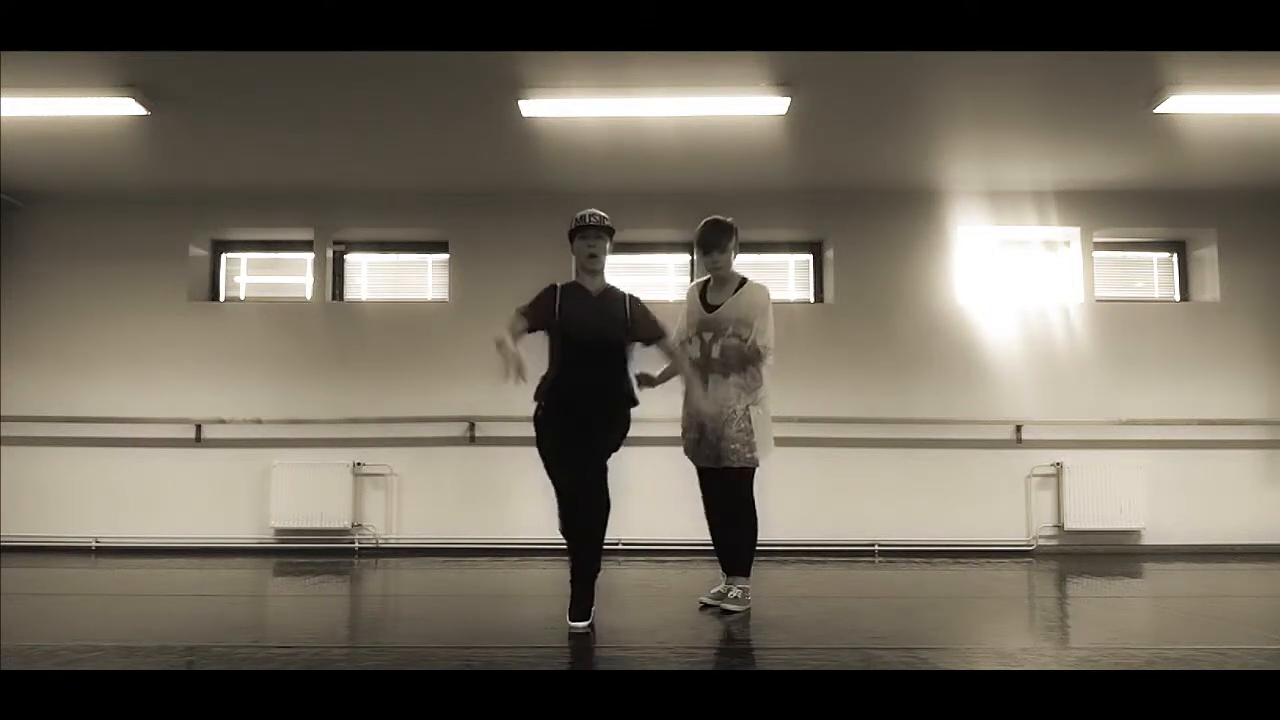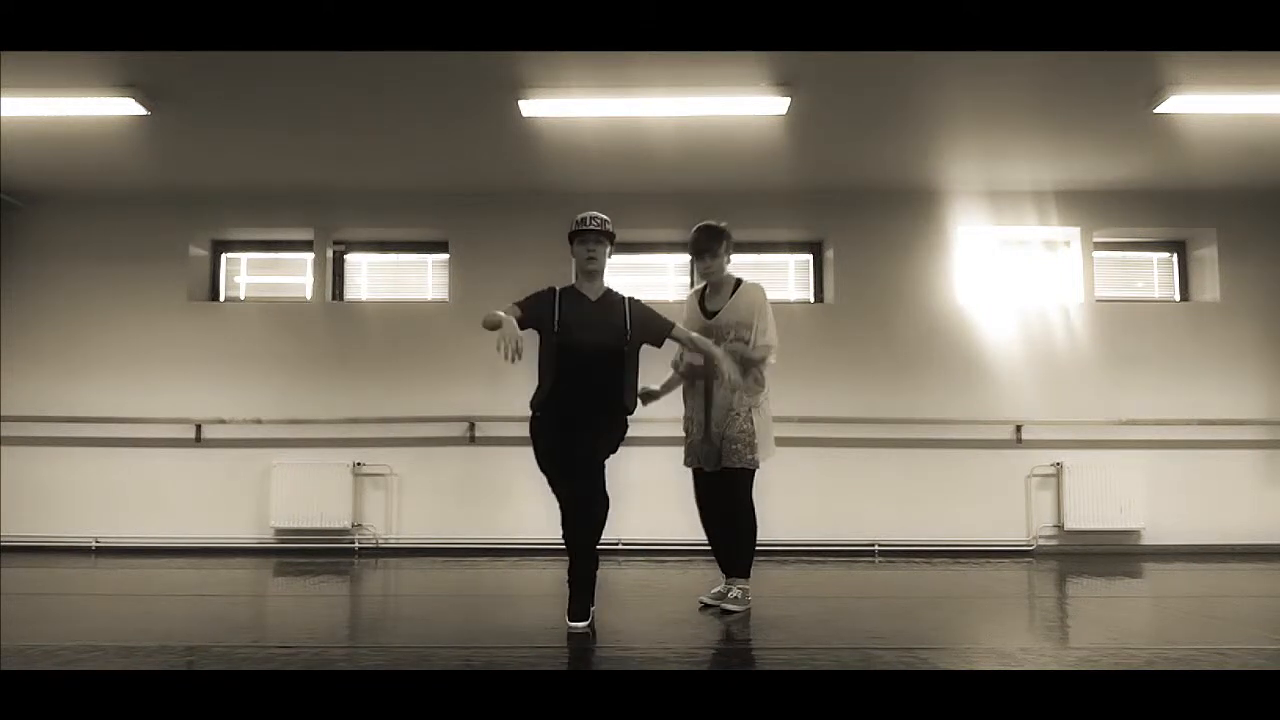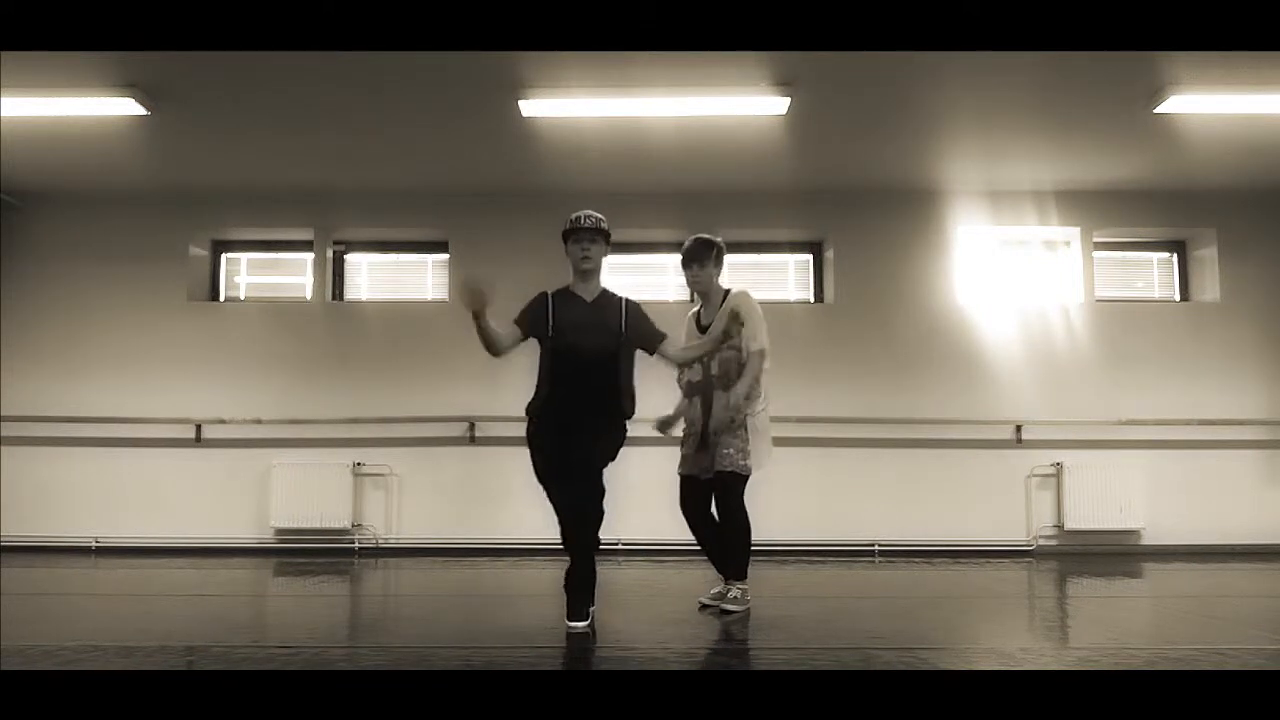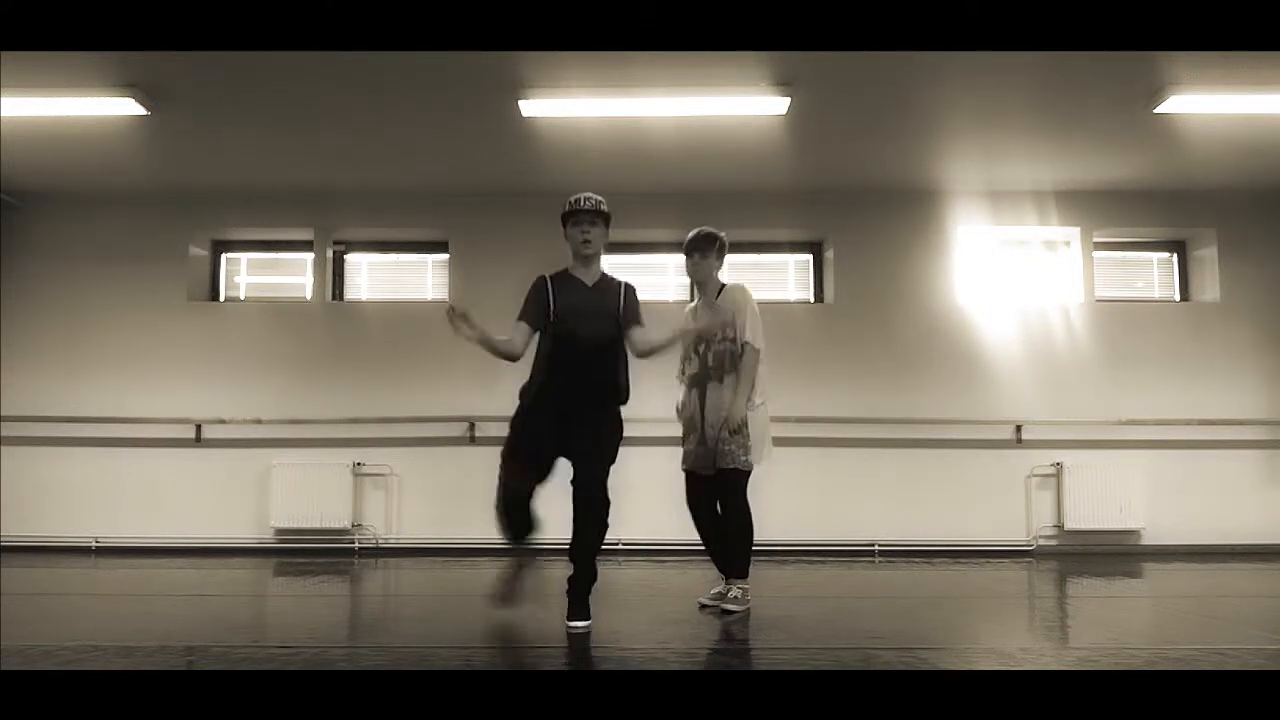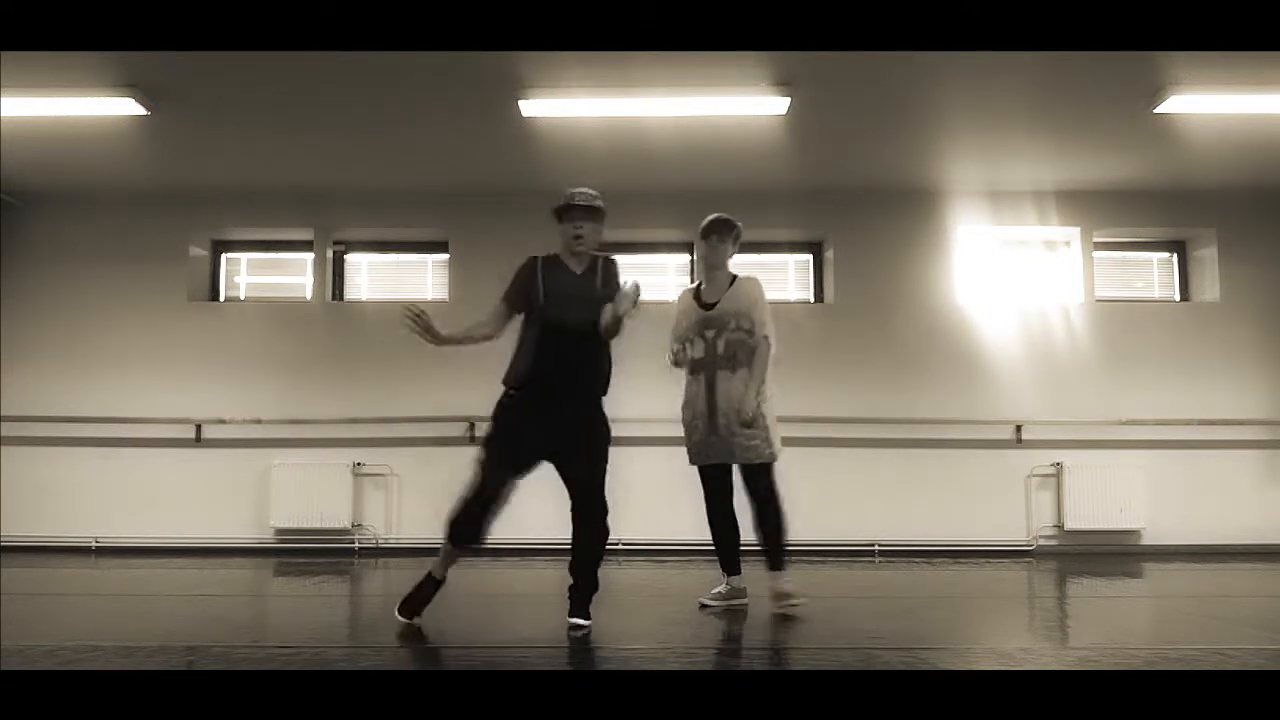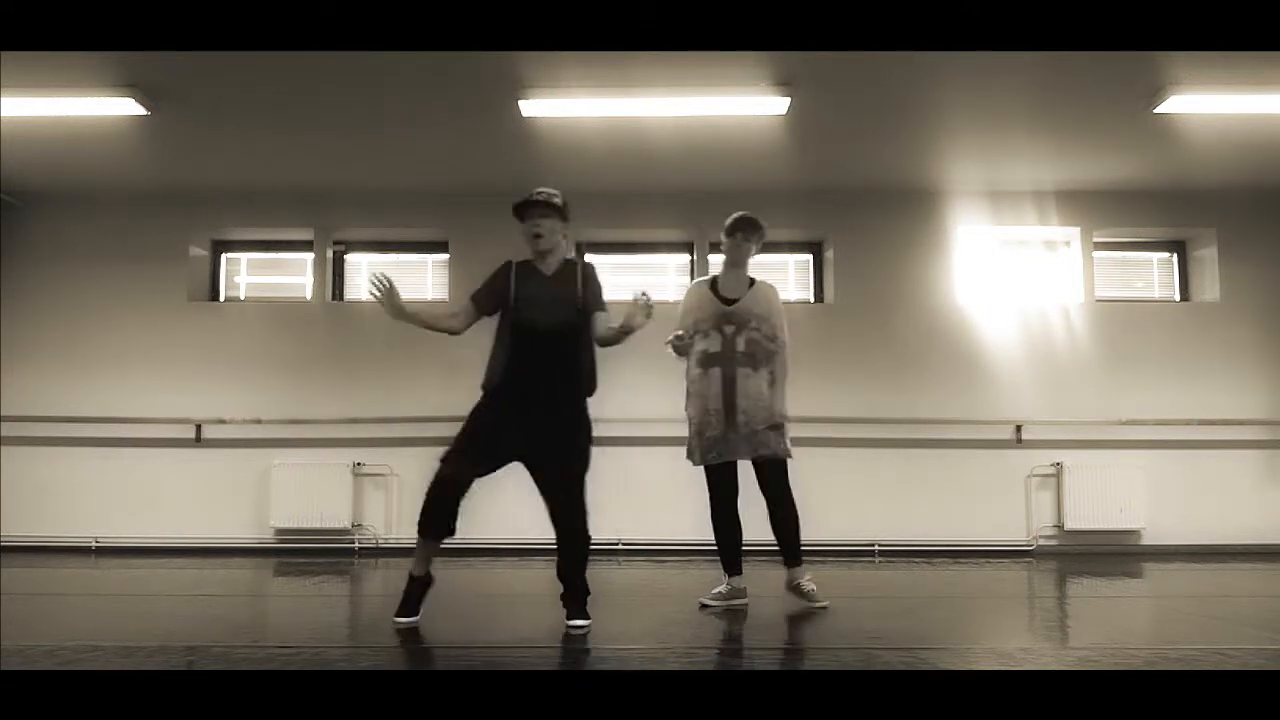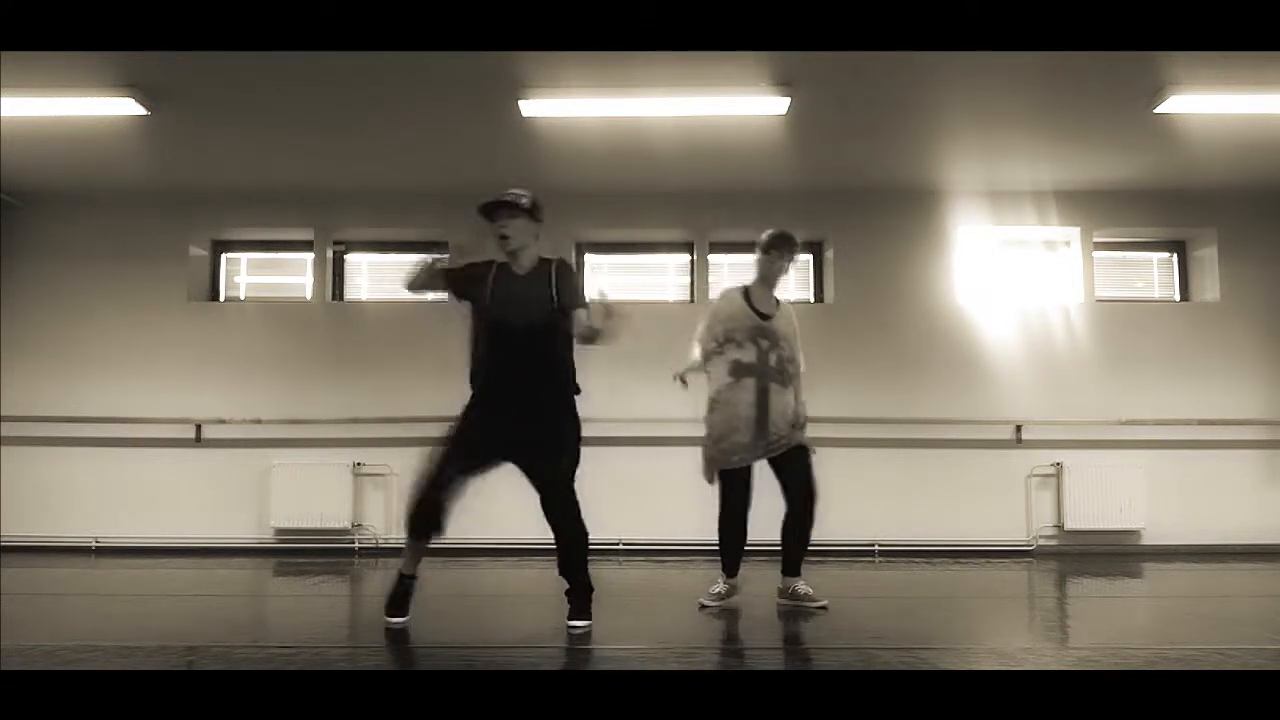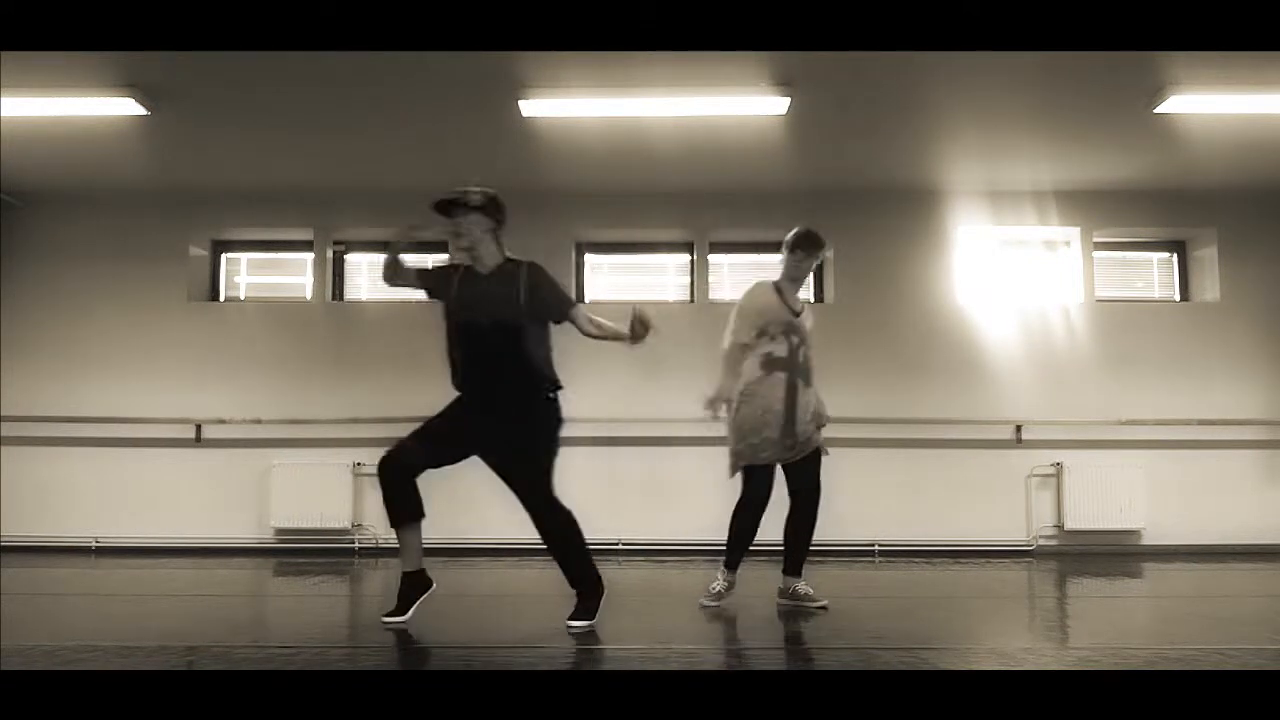
dt=0.3s
person 1, frame 1
left shoulder: (628, 305)
right shoulder: (554, 297)
left elbow: (671, 350)
right elbow: (509, 330)
left wrist: (697, 388)
right wrist: (509, 346)
left hip: (608, 413)
right hip: (558, 413)
left knee: (589, 488)
right knee: (574, 493)
left ankle: (582, 588)
right ankle: (584, 586)
person 1, frame 2
left shoulder: (630, 310)
right shoulder: (550, 301)
left elbow: (685, 337)
right elbow: (488, 319)
left wrist: (721, 356)
right wrist: (504, 319)
left hip: (604, 420)
right hip: (554, 420)
left knee: (584, 497)
right knee: (579, 498)
left ankle: (581, 594)
right ankle: (582, 592)
person 1, frame 3
left shoulder: (625, 311)
right shoulder: (546, 305)
left elbow: (677, 354)
right elbow: (498, 347)
left wrist: (719, 336)
right wrist: (480, 315)
left hip: (602, 425)
right hip: (551, 426)
left knee: (583, 499)
right knee: (573, 505)
left ankle: (579, 592)
right ankle: (581, 590)
person 1, frame 4
left shoulder: (623, 292)
right shoulder: (546, 287)
left elbow: (639, 345)
right elbow: (514, 346)
left wrist: (694, 330)
right wrist: (482, 339)
left hip: (599, 413)
right hip: (544, 410)
left knee: (591, 501)
right knee: (513, 494)
left ankle: (579, 597)
right ankle: (520, 560)
person 1, frame 5
left shoulder: (607, 270)
right shoulder: (536, 270)
left elbow: (607, 329)
right elbow: (492, 325)
left wrist: (621, 313)
right wrist: (443, 337)
left hip: (582, 410)
right hip: (527, 404)
left knee: (591, 505)
right knee: (488, 490)
left ankle: (581, 600)
right ankle: (434, 578)
person 1, frame 6
left shoulder: (582, 275)
right shoulder: (509, 275)
left elbow: (602, 334)
right elbow: (455, 322)
left wrist: (627, 327)
right wrist: (406, 314)
left hip: (563, 412)
right hip: (506, 405)
left knee: (567, 504)
right knee: (450, 483)
left ankle: (576, 601)
right ankle: (419, 577)
person 1, frame 7
left shoulder: (560, 274)
right shoulder: (484, 275)
left elbow: (582, 330)
right elbow: (415, 284)
left wrist: (596, 329)
right wrist: (445, 259)
left hip: (550, 411)
right hip: (491, 407)
left knee: (560, 503)
right knee: (439, 481)
left ankle: (579, 598)
right ankle: (406, 577)
person 1, frame 8
left shoulder: (527, 277)
right shoulder: (453, 278)
left elbow: (581, 320)
right elbow: (395, 277)
left wrist: (627, 334)
right wrist: (396, 250)
left hip: (527, 410)
right hip: (475, 406)
left knee: (539, 499)
right knee: (397, 465)
left ankle: (589, 591)
right ankle: (414, 577)
person 2, frame 1
left shoulder: (756, 294)
right shoulder: (695, 294)
left elbow: (763, 353)
right elbow: (685, 350)
left wrist: (753, 353)
right wrist: (657, 378)
left hip: (739, 409)
right hip: (701, 409)
left knee: (737, 495)
right knee: (713, 497)
left ankle: (742, 584)
right ankle: (729, 578)
person 2, frame 2
left shoulder: (752, 294)
right shoulder: (693, 301)
left elbow: (766, 350)
left wrist: (747, 357)
right wrist: (661, 391)
left hip: (742, 410)
right hip: (702, 414)
left knee: (737, 495)
right knee: (707, 497)
left ankle: (741, 584)
right ankle: (729, 577)
person 2, frame 3
left shoulder: (741, 302)
right shoulder: (692, 319)
left elbow: (759, 354)
left wrist: (741, 390)
right wrist: (674, 416)
left hip: (739, 420)
right hip: (701, 425)
left knee: (729, 498)
right knee: (692, 503)
left ankle: (739, 584)
right ankle: (727, 579)
person 2, frame 4
left shoulder: (737, 296)
right shoulder: (689, 313)
left elbow: (752, 350)
left wrist: (739, 405)
right wrist: (683, 400)
left hip: (736, 415)
right hip: (700, 419)
left knee: (732, 496)
right knee: (699, 500)
left ankle: (739, 585)
right ankle: (729, 579)
person 2, frame 5
left shoulder: (749, 288)
right shoulder: (686, 299)
left elbow: (764, 344)
right elbow: (679, 351)
left wrist: (751, 395)
right wrist: (677, 356)
left hip: (744, 406)
right hip: (702, 409)
left knee: (761, 488)
right knee: (716, 497)
left ankle: (779, 577)
right ankle: (733, 582)
person 2, frame 6
left shoulder: (767, 294)
right shoulder: (698, 291)
left elbow: (779, 350)
right elbow: (685, 343)
left wrist: (779, 399)
right wrist: (678, 342)
left hip: (758, 405)
right hip: (710, 406)
left knee: (778, 489)
right knee: (722, 495)
left ankle: (797, 573)
right ankle: (734, 581)
person 2, frame 7
left shoulder: (786, 314)
right shoulder: (728, 300)
left elbow: (794, 366)
right elbow: (703, 346)
left wrist: (799, 405)
right wrist: (693, 364)
left hip: (779, 418)
right hip: (732, 415)
left knee: (803, 493)
right knee: (734, 500)
left ankle: (791, 581)
right ankle: (728, 580)
person 2, frame 8
left shoulder: (806, 312)
right shoulder: (759, 295)
right elbow: (735, 345)
left wrist: (818, 403)
right wrist: (725, 387)
left hip: (799, 415)
right hip: (759, 409)
left knee: (808, 495)
right knee: (756, 493)
left ankle: (791, 581)
right ankle: (727, 575)
